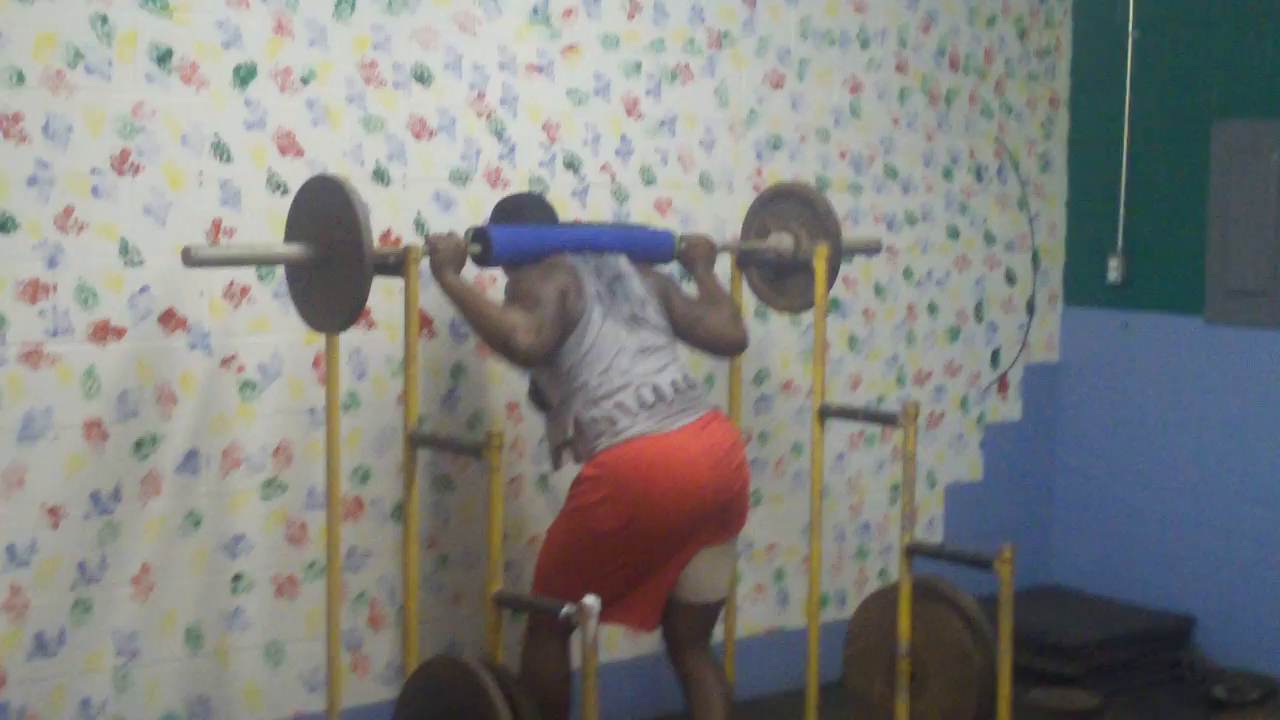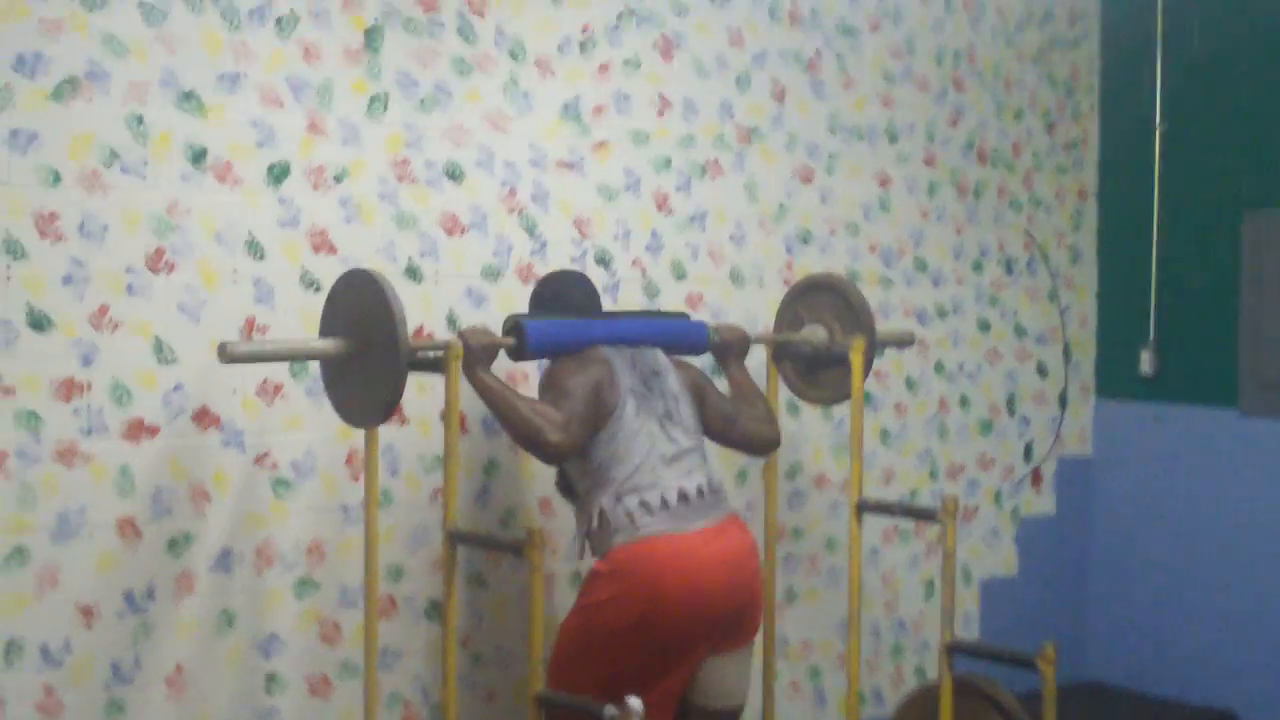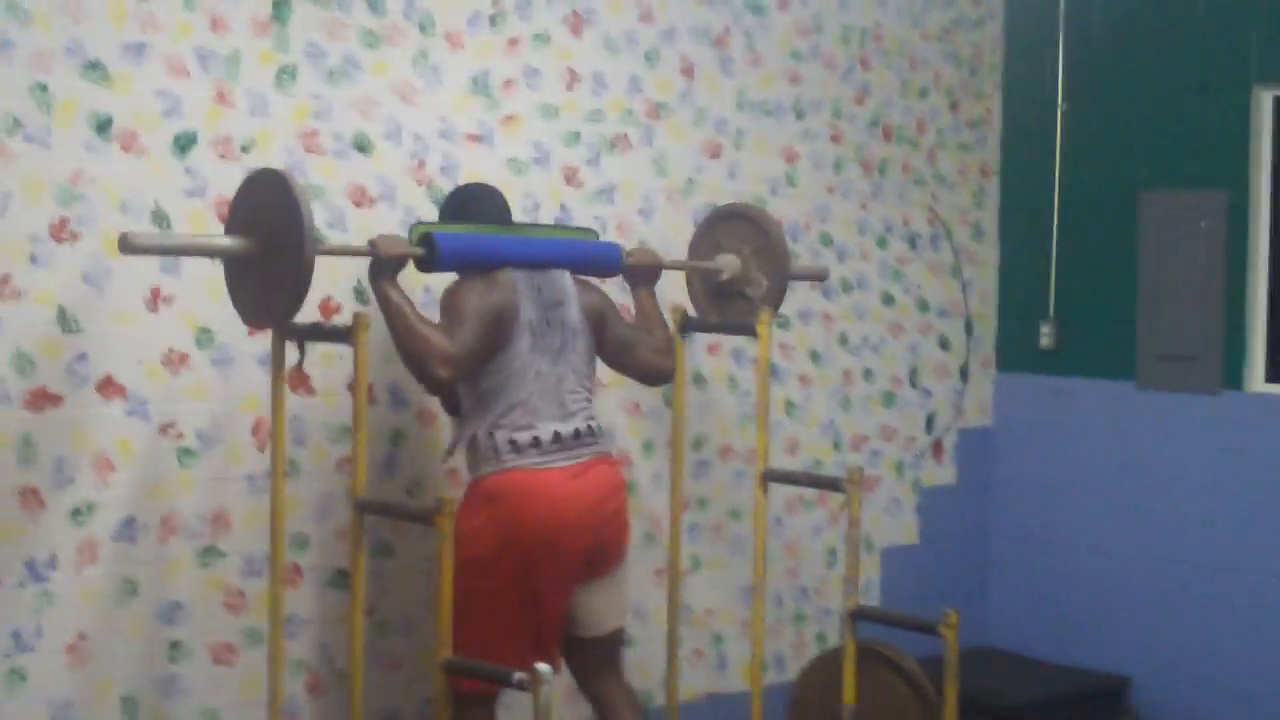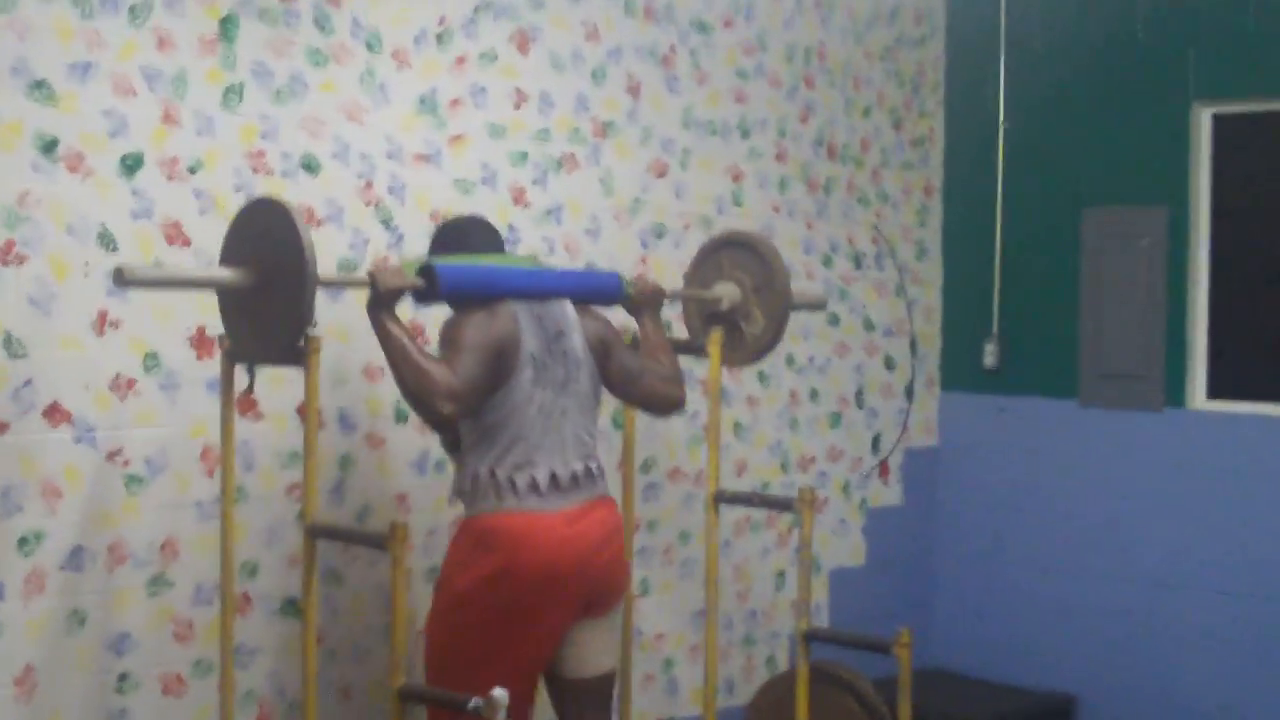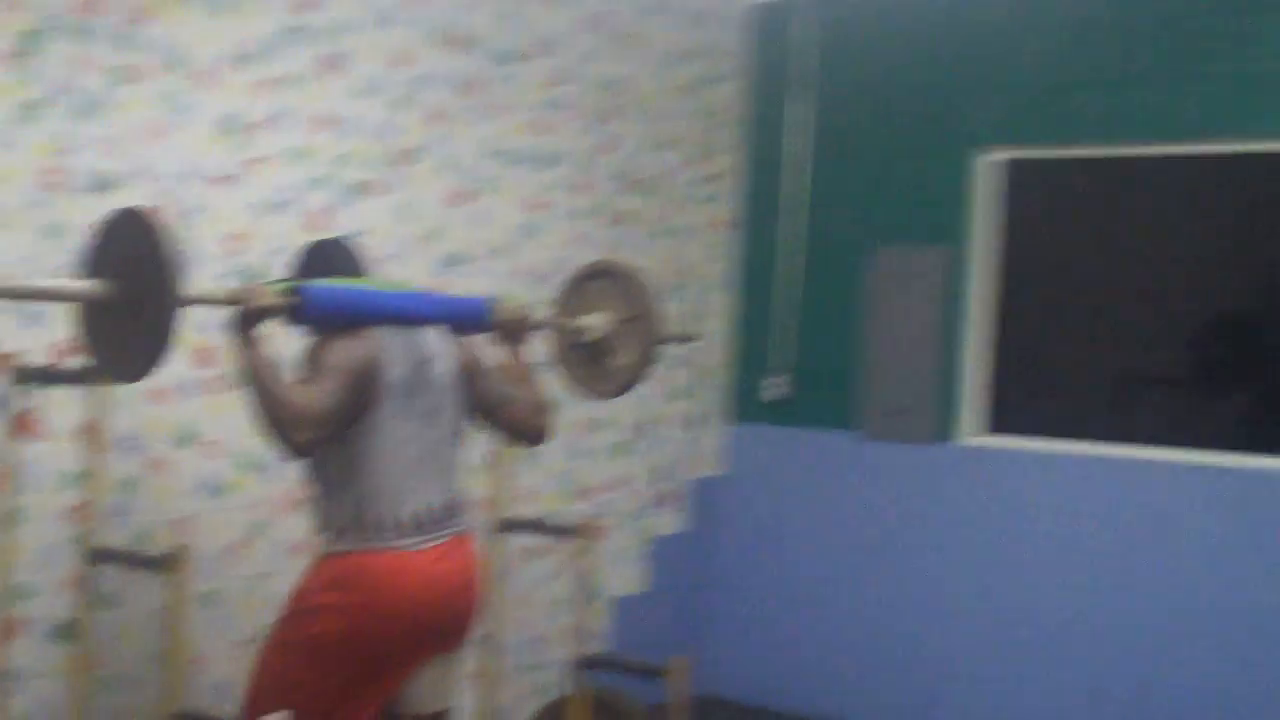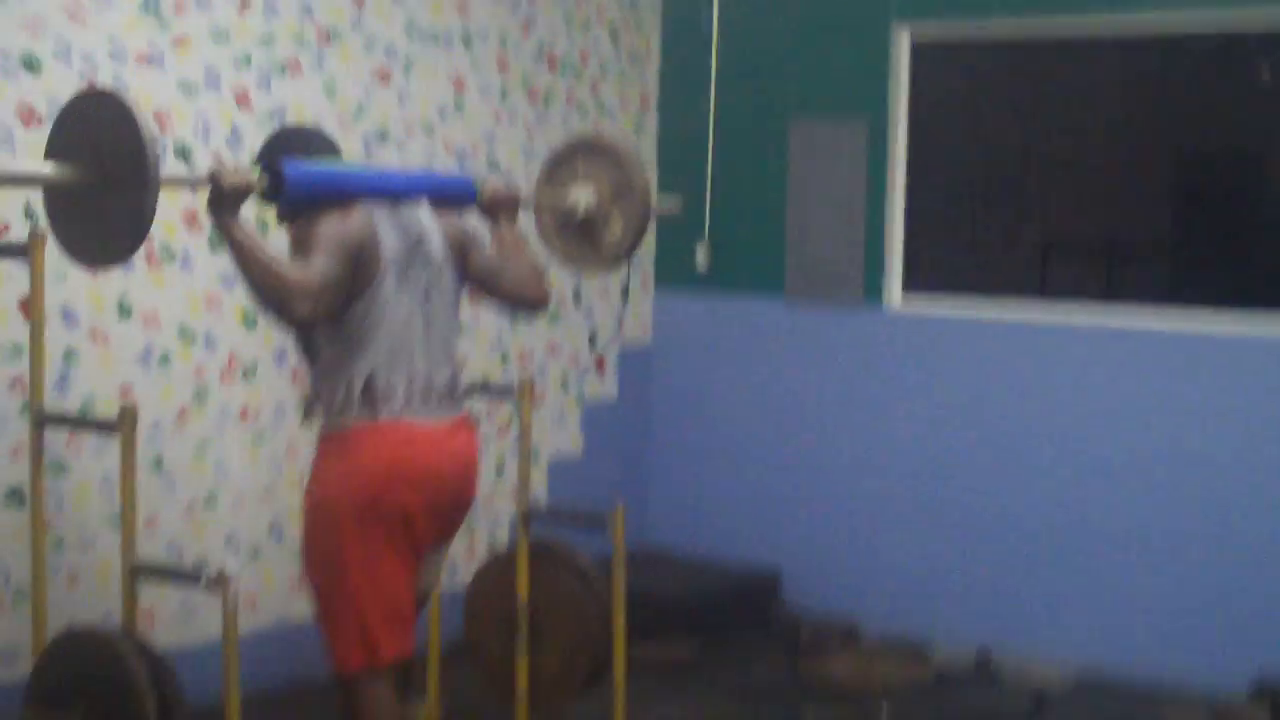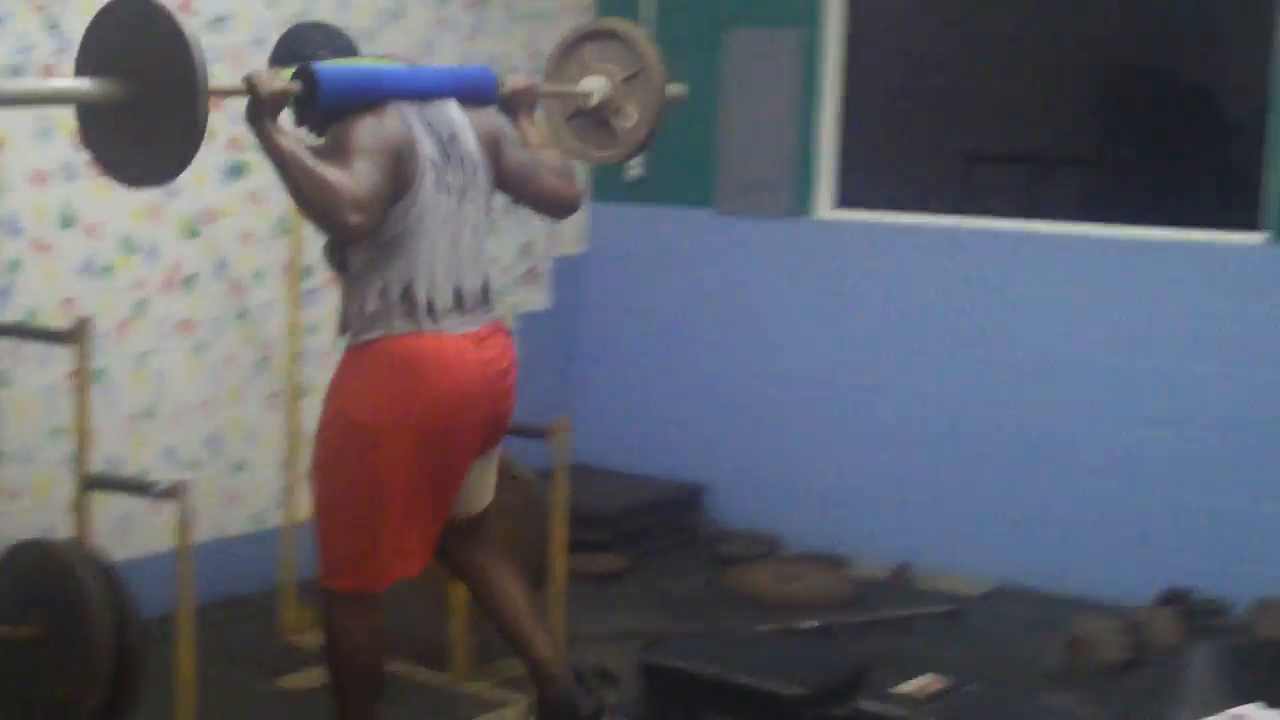
dt=0.4s
person 1, frame 1
left shoulder: (539, 280)
right shoulder: (638, 273)
left elbow: (526, 341)
right elbow: (731, 337)
left wrist: (449, 275)
right wrist: (702, 269)
left hip: (640, 467)
right hip: (719, 455)
left knee: (550, 616)
right knee: (690, 640)
person 1, frame 2
left shoulder: (574, 373)
right shoulder: (673, 368)
left elbow: (556, 437)
right elbow: (763, 434)
left wrist: (479, 372)
right wrist: (734, 363)
left hip: (650, 567)
right hip: (734, 556)
person 1, frame 3
left shoulder: (478, 291)
right shoulder: (580, 291)
left elbow: (443, 367)
right elbow: (659, 364)
left wrist: (386, 283)
right wrist: (642, 286)
left hip: (517, 498)
right hip: (598, 488)
right knee: (604, 675)
person 1, frame 4
left shoulder: (478, 323)
right shoulder: (583, 321)
left elbow: (445, 401)
right elbow: (667, 395)
left wrist: (384, 316)
right wrist: (648, 317)
left hip: (513, 541)
right hip: (597, 533)
person 1, frame 5
left shoulder: (342, 347)
right shoulder: (448, 345)
left elbow: (301, 426)
right elbow: (532, 422)
left wrist: (247, 333)
right wrist: (512, 344)
left hip: (369, 575)
right hip: (451, 571)
person 1, frame 6
left shoulder: (335, 227)
right shoulder: (439, 223)
left elbow: (301, 303)
right elbow: (530, 291)
left wrist: (230, 220)
right wrist: (504, 220)
left hip: (374, 452)
right hip: (451, 445)
left knee: (365, 659)
right knee: (391, 623)
person 1, frame 7
left shoulder: (364, 129)
right shoulder: (469, 118)
left elbow: (348, 213)
right elbow: (562, 194)
left wrist: (269, 129)
right wrist: (523, 117)
left hip: (407, 364)
right hip: (487, 358)
left knee: (350, 581)
right knee: (463, 540)
